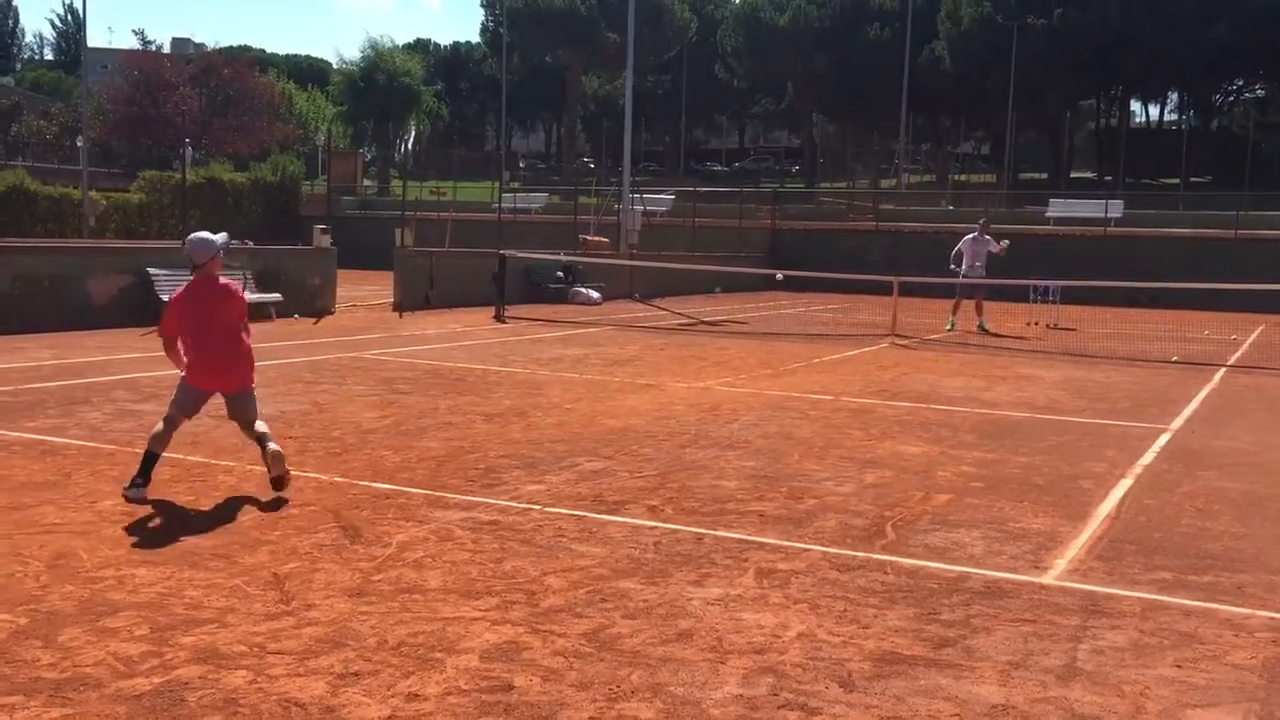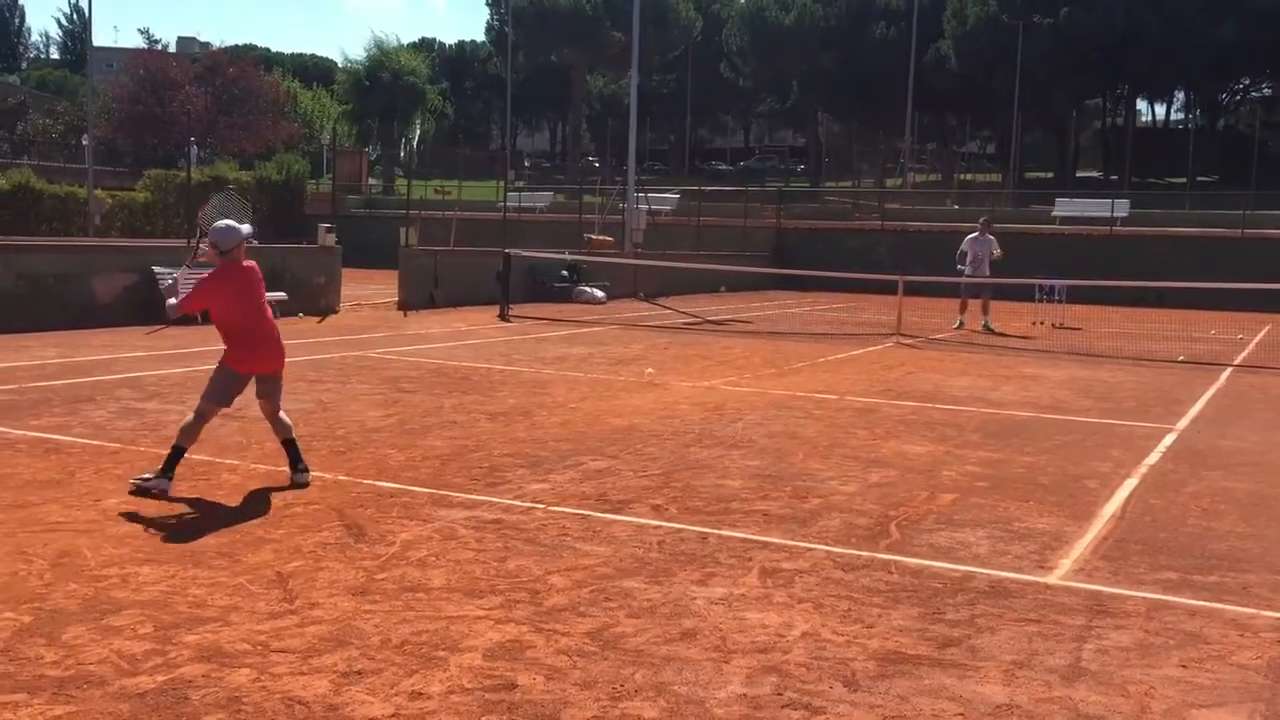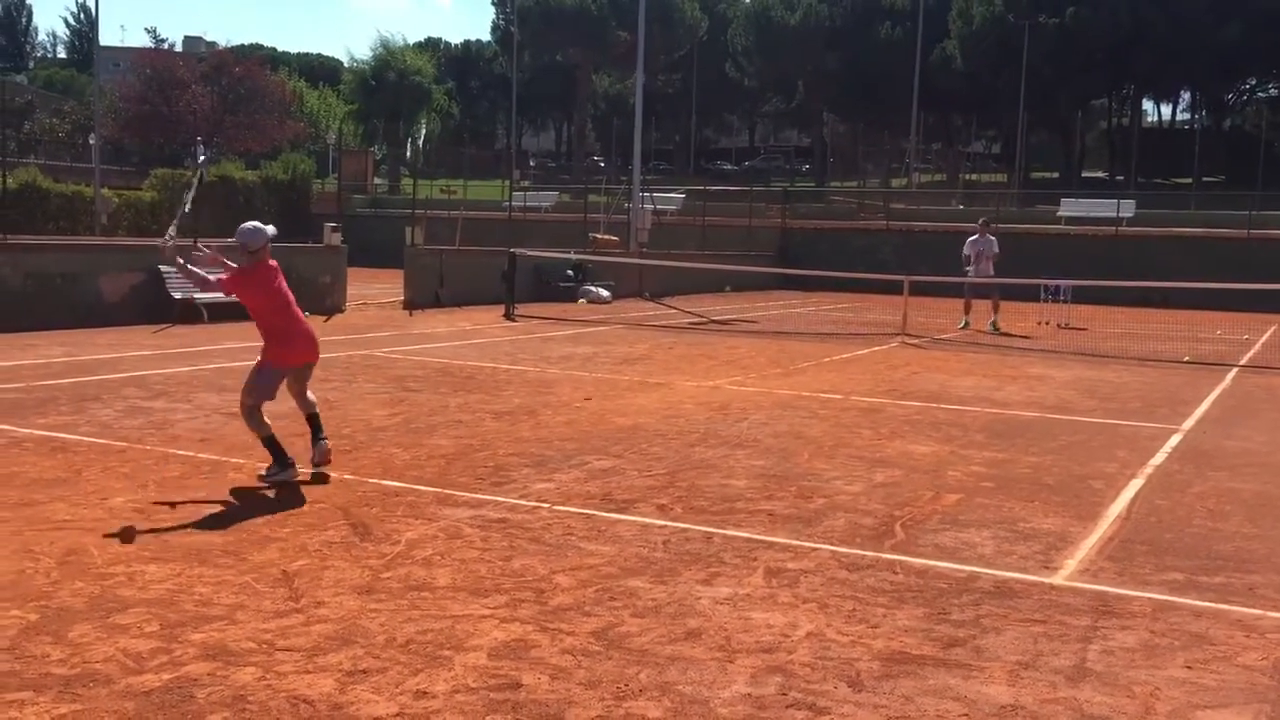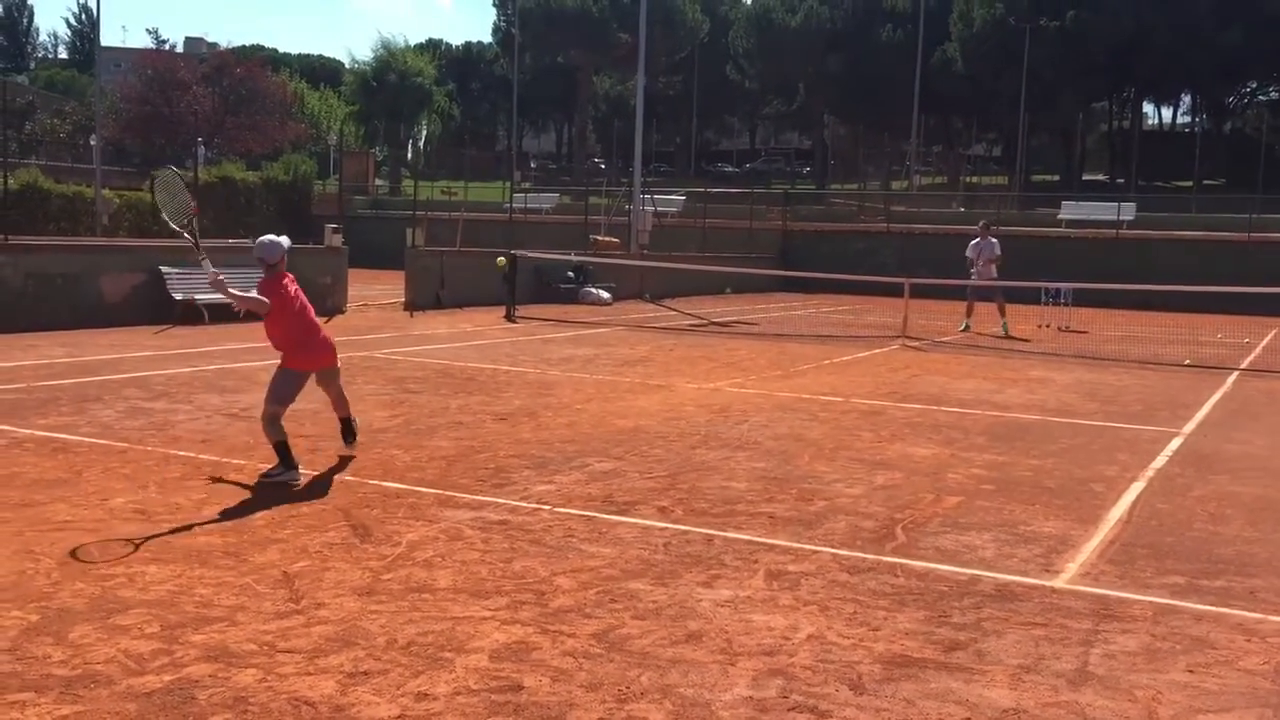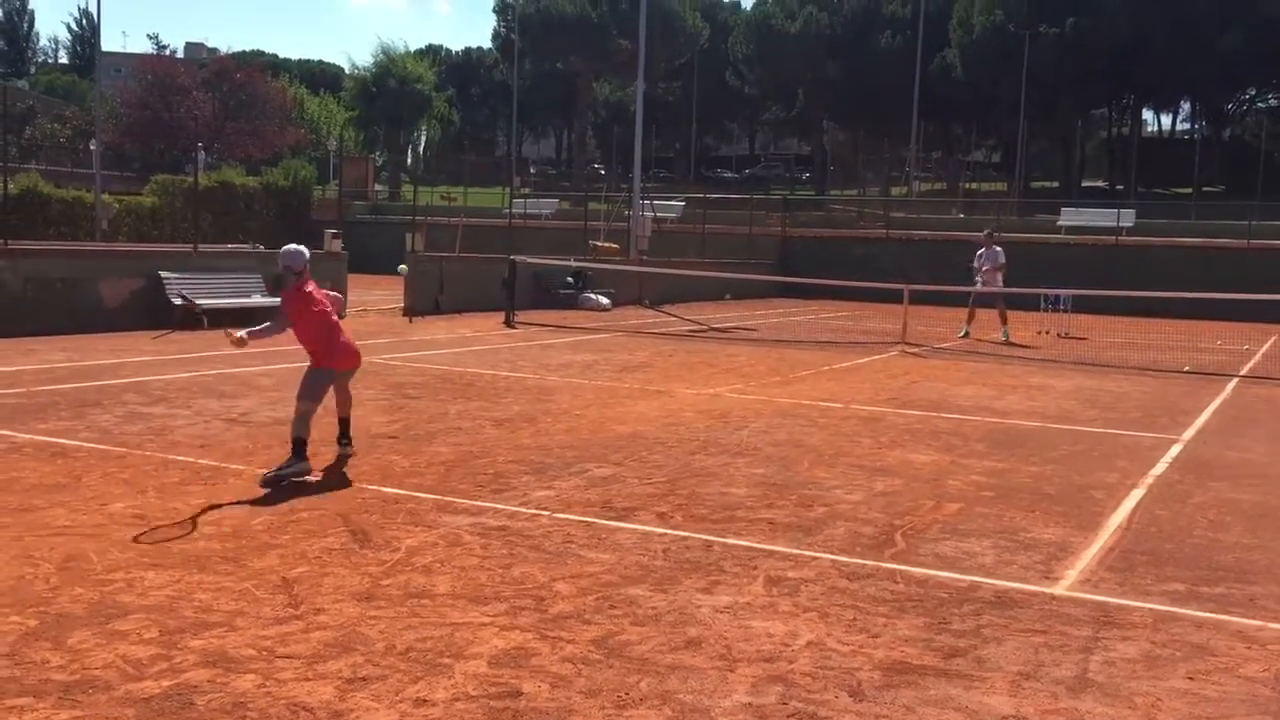
dt=0.2s
person 1, frame 1
left shoulder: (177, 301)
right shoulder: (232, 290)
left elbow: (170, 348)
left wrist: (183, 366)
left hip: (201, 371)
right hip: (239, 370)
left knee: (170, 421)
right knee: (251, 423)
left ankle: (141, 481)
right ankle: (271, 450)
person 1, frame 2
left shoulder: (209, 283)
right shoulder: (252, 270)
left elbow: (174, 311)
left wrist: (172, 293)
right wrist: (216, 259)
left hip: (242, 356)
right hip: (274, 353)
left knee: (201, 414)
right knee: (272, 409)
left ankle: (164, 475)
right ankle: (297, 466)
person 1, frame 3
left shoulder: (247, 277)
right shoulder: (271, 268)
left elbow: (209, 285)
left wrist: (177, 261)
right wrist: (220, 261)
left hip: (280, 349)
right hip: (308, 343)
left knee: (249, 407)
right knee: (299, 388)
left ankle: (283, 462)
right ankle: (320, 440)
person 1, frame 4
left shoulder: (270, 286)
right shoulder: (287, 280)
left elbow: (263, 306)
left wrist: (228, 292)
left hip: (298, 358)
right hip: (325, 349)
left knee: (271, 415)
right knee: (333, 389)
left ankle: (287, 464)
right ankle: (349, 436)
person 1, frame 5
left shoulder: (290, 296)
right shoulder: (313, 289)
left elbow: (281, 323)
right elbow: (340, 300)
left wrist: (245, 334)
right wrist: (338, 310)
left hip: (325, 359)
right hip: (349, 354)
left knee: (303, 411)
right knee: (341, 389)
left ankle: (298, 460)
right ankle: (345, 440)
